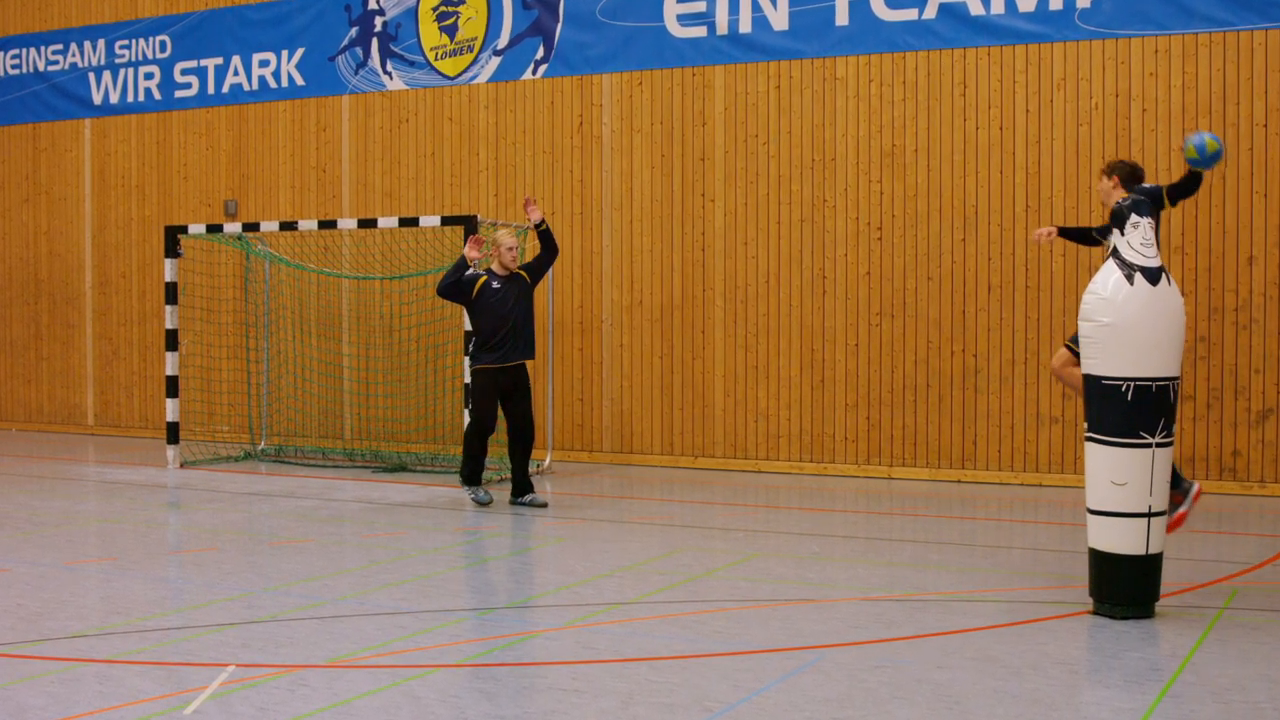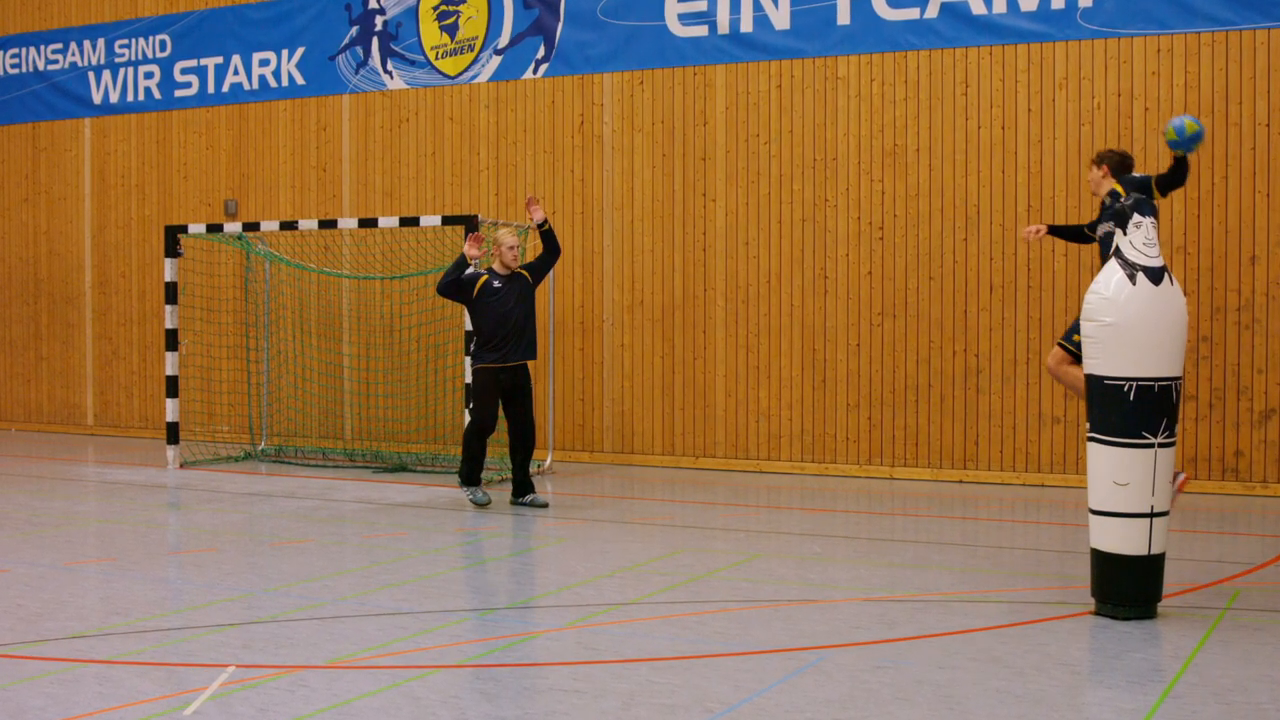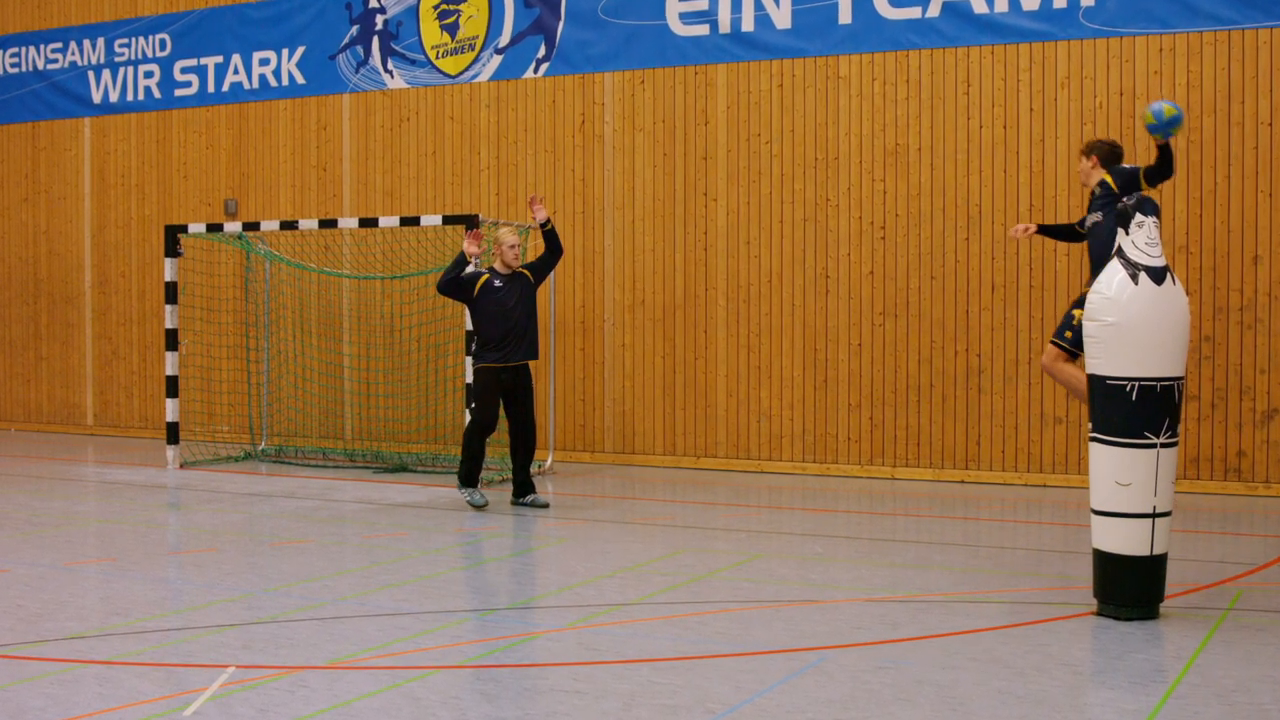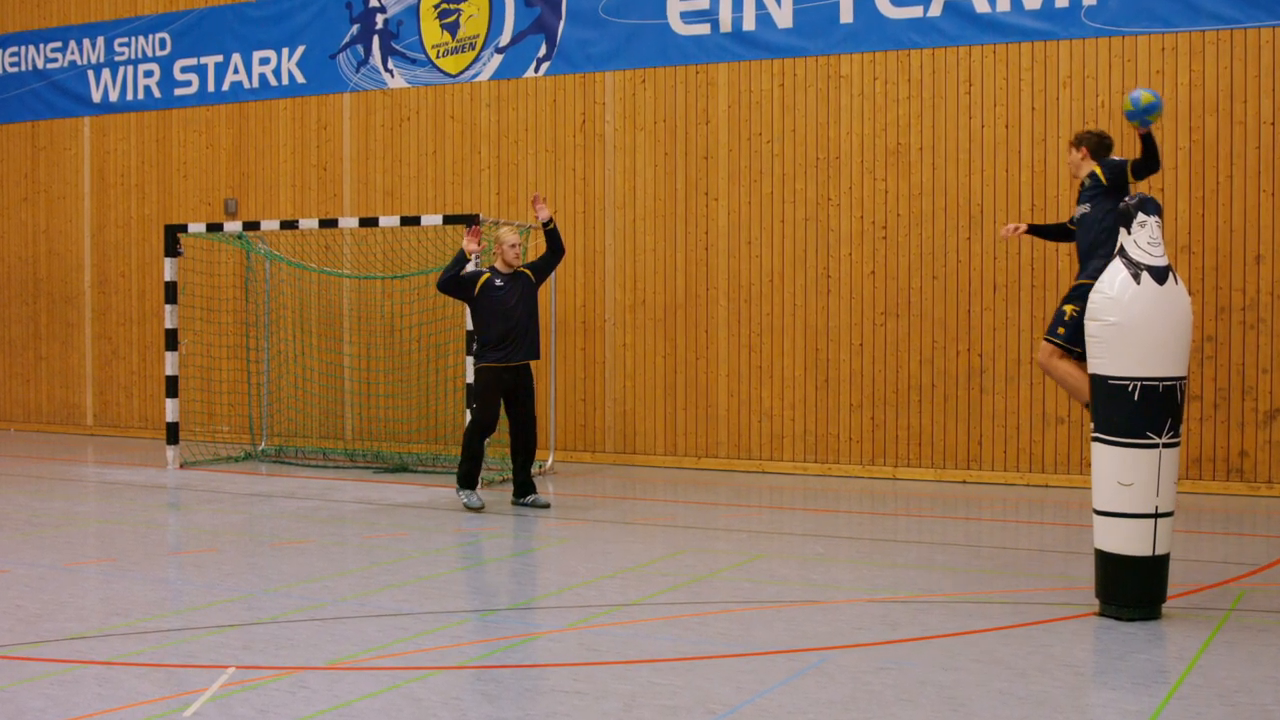
dt=0.2s
person 1, frame 1
left shoulder: (1139, 198)
left elbow: (1182, 190)
right elbow: (1095, 236)
left wrist: (1195, 170)
right wrist: (1059, 231)
left knee: (1063, 364)
right ankle: (1177, 485)
person 1, frame 2
left shoulder: (1128, 188)
right shoulder: (1107, 210)
left elbow: (1173, 181)
right elbow: (1086, 233)
left wrist: (1180, 156)
right wrist: (1049, 229)
left knee: (1059, 362)
person 1, frame 3
left shoulder: (1116, 178)
right shoulder: (1101, 195)
left elbow: (1162, 172)
right elbow: (1077, 233)
left wrist: (1162, 143)
right wrist: (1038, 229)
left knee: (1053, 360)
person 1, frame 4
left shoulder: (1105, 170)
right shoulder: (1087, 188)
left elbow: (1148, 167)
right elbow: (1070, 231)
left wrist: (1145, 133)
right wrist: (1029, 228)
left hip: (1098, 283)
right hip: (1095, 283)
left knee: (1049, 355)
right knee: (1082, 372)
person 2, frame 1
left shoulder: (524, 278)
right shoulder: (477, 282)
left elbow: (550, 252)
right elbow: (443, 289)
left wrist: (539, 223)
right wrist: (465, 260)
left hip: (517, 367)
right hip: (485, 368)
left knee: (523, 428)
right knee: (482, 423)
left ankle: (521, 490)
right ankle: (471, 479)
person 2, frame 2
left shoulder: (526, 278)
right shoulder: (478, 281)
left elbow: (553, 253)
right elbow: (444, 288)
left wrist: (542, 223)
right wrist: (465, 258)
left hip: (518, 367)
right hip: (487, 367)
left knee: (524, 429)
right knee: (483, 423)
left ankle: (522, 490)
right ankle: (469, 480)
person 2, frame 3
left shoulder: (527, 277)
right shoulder: (479, 280)
left elbow: (555, 253)
right elbow: (444, 286)
left wrist: (545, 223)
right wrist: (465, 256)
left hip: (520, 367)
right hip: (488, 366)
left knee: (524, 429)
right knee: (483, 422)
left ankle: (523, 490)
right ankle: (467, 482)
person 2, frame 4
left shoulder: (528, 277)
right shoulder: (480, 279)
left elbow: (557, 253)
right elbow: (444, 284)
left wrist: (547, 222)
right wrist: (465, 253)
left hip: (521, 367)
right hip: (489, 366)
left knee: (525, 429)
right knee: (483, 422)
left ankle: (523, 490)
right ankle: (466, 484)
